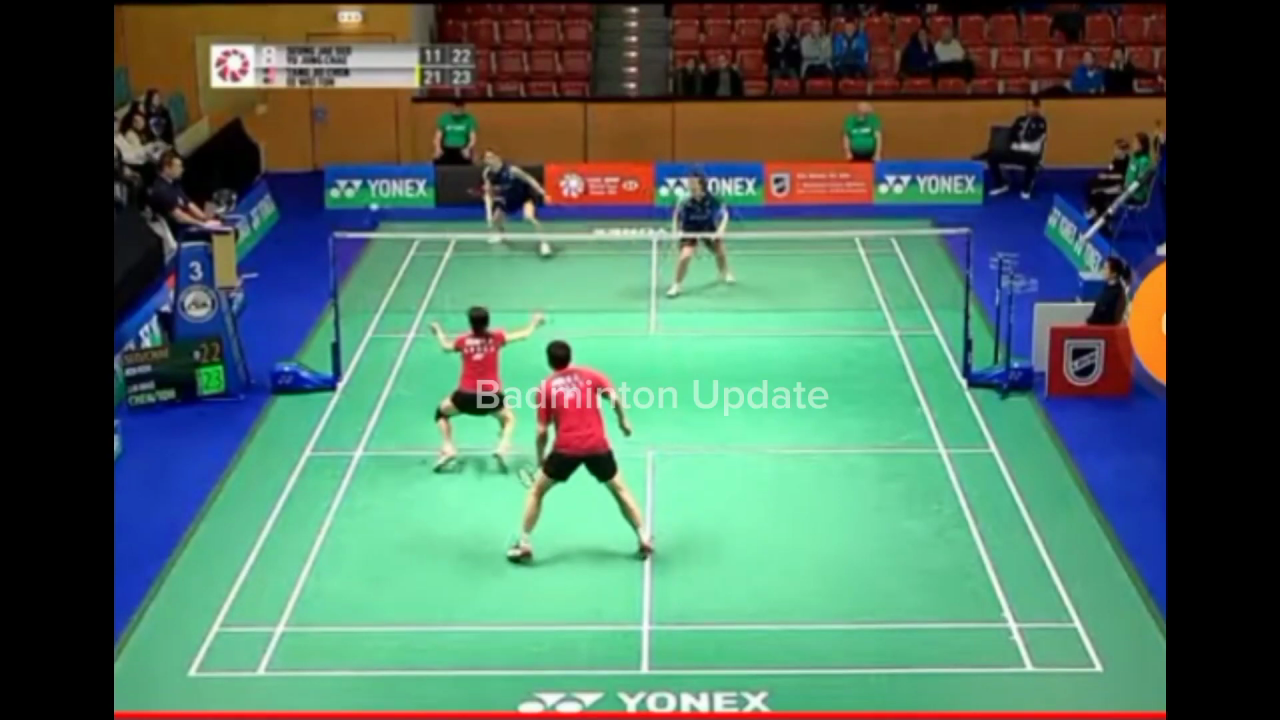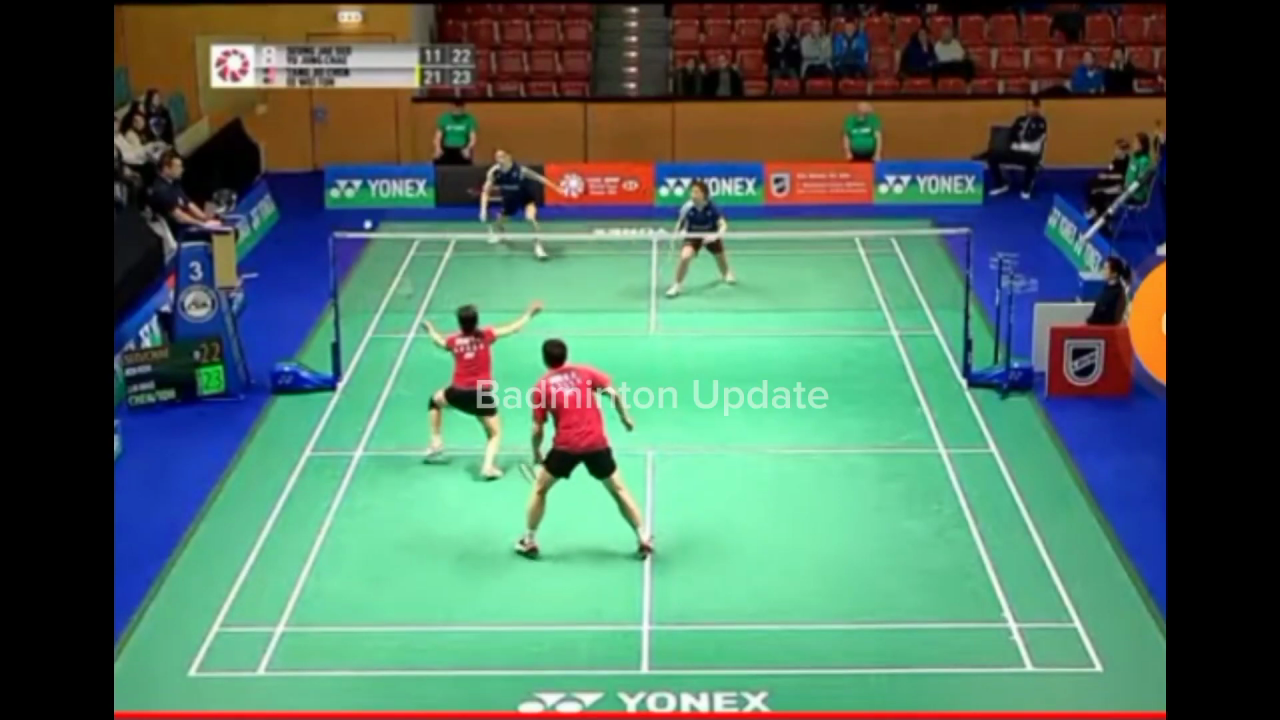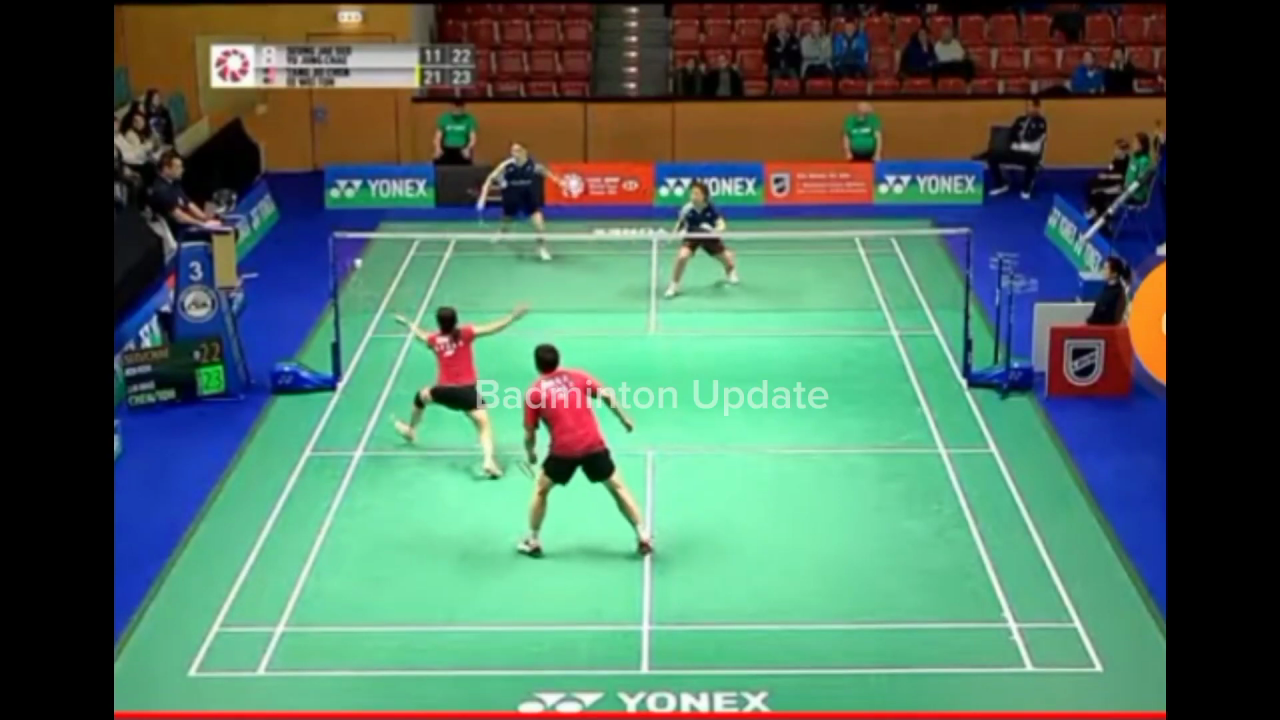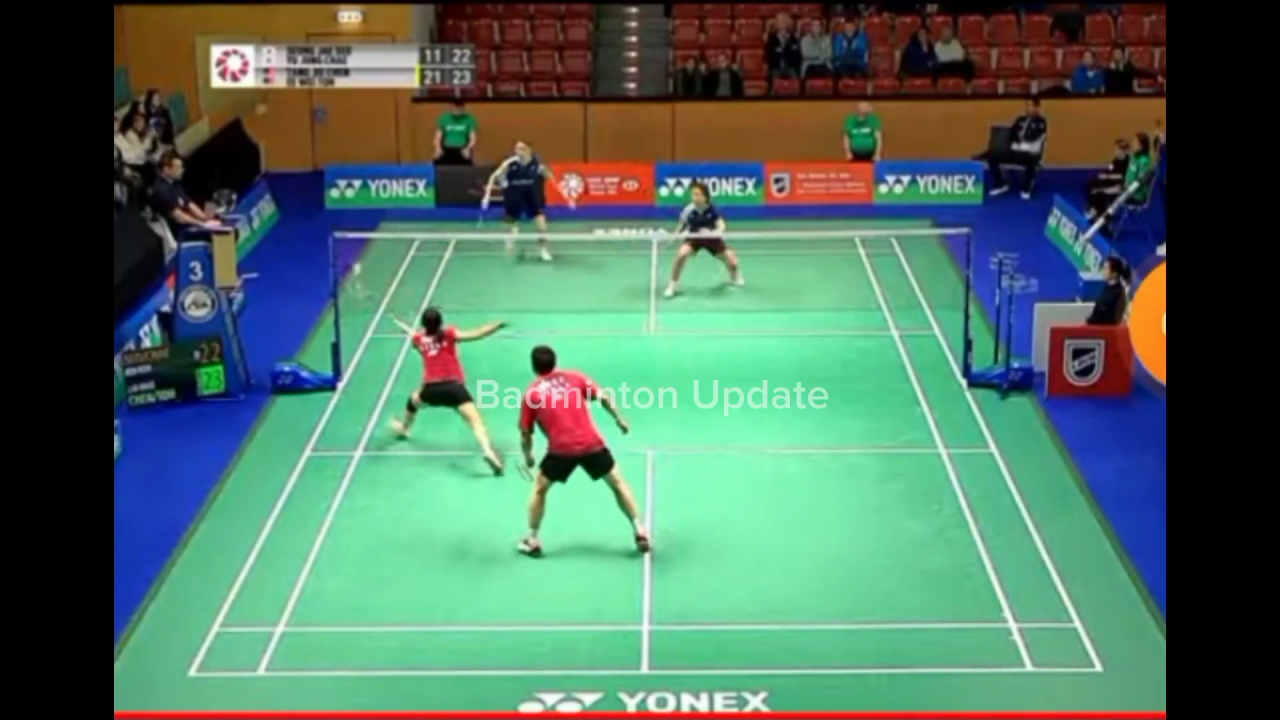
dt=0.1s
person 1, frame 1
left shoulder: (545, 388)
right shoulder: (590, 375)
left elbow: (542, 431)
right elbow: (614, 398)
left wrist: (540, 457)
right wrist: (624, 423)
left hip: (566, 449)
right hip: (597, 446)
left knee: (536, 491)
right knee: (620, 491)
left ankle: (524, 545)
right ankle: (644, 541)
person 1, frame 2
left shoulder: (542, 387)
right shoulder: (586, 372)
left elbow: (538, 429)
right elbow: (613, 393)
left wrist: (536, 453)
right wrist: (626, 418)
left hip: (565, 447)
right hip: (596, 443)
left knee: (539, 489)
right knee: (618, 490)
left ankle: (530, 541)
right ankle: (644, 540)
person 1, frame 3
left shoulder: (534, 392)
right shoulder: (578, 377)
left elbow: (529, 434)
right elbow: (606, 395)
left wrist: (530, 454)
right wrist: (624, 419)
left hip: (562, 451)
right hip: (593, 445)
left knee: (541, 491)
right knee: (618, 489)
left ankle: (533, 542)
right ankle: (643, 537)
person 1, frame 4
left shoulder: (531, 393)
right shoulder: (575, 378)
left elbow: (525, 436)
right elbow: (603, 397)
left wrist: (528, 457)
right wrist: (619, 420)
left hip: (560, 450)
right hip: (592, 444)
left knee: (539, 490)
right knee: (618, 483)
left ankle: (532, 541)
right ankle: (640, 533)
person 2, frame 1
left shoulder: (463, 340)
right shoulder: (496, 337)
left elbow: (446, 346)
right elbow: (525, 334)
left wrist: (438, 331)
right wrist: (535, 322)
left hip: (467, 396)
right hip: (490, 394)
left knee: (441, 412)
right knee: (509, 419)
left ankle: (448, 450)
right ankle: (502, 448)
person 2, frame 2
left shoulder: (453, 340)
right shoulder: (486, 335)
left elbow: (439, 342)
right elbow: (514, 328)
left wrist: (429, 328)
right wrist: (530, 313)
left hip: (459, 393)
right hip: (482, 393)
left knee: (435, 400)
right knee: (495, 433)
left ankle: (436, 443)
right ankle: (488, 466)
person 2, frame 3
left shoulder: (433, 338)
right shoulder: (465, 333)
left elbow: (422, 335)
right elbow: (493, 328)
left wrist: (408, 324)
right wrist: (514, 316)
left hip: (444, 390)
right hip: (467, 390)
left knee: (421, 395)
right knee: (485, 427)
left ankle: (409, 430)
right ankle: (489, 461)
person 2, frame 4
left shoulder: (419, 337)
right shoulder: (448, 333)
left elbow: (411, 333)
right elbow: (470, 336)
left wrist: (401, 325)
right wrist: (496, 326)
left hip: (432, 389)
right hip: (454, 387)
left knee: (413, 401)
right knee: (476, 421)
left ankle: (403, 428)
right ankle: (488, 451)
